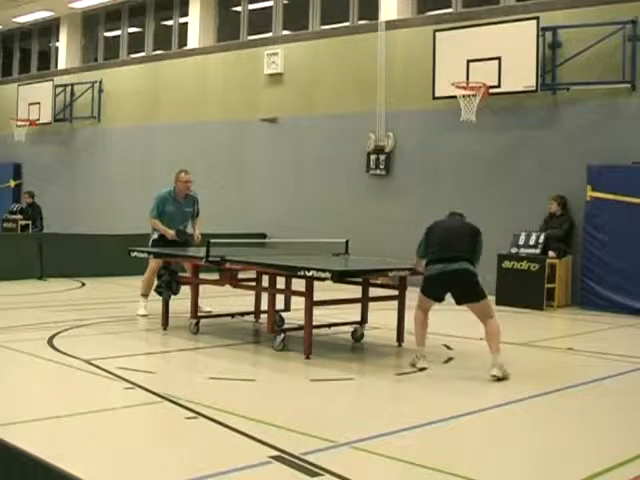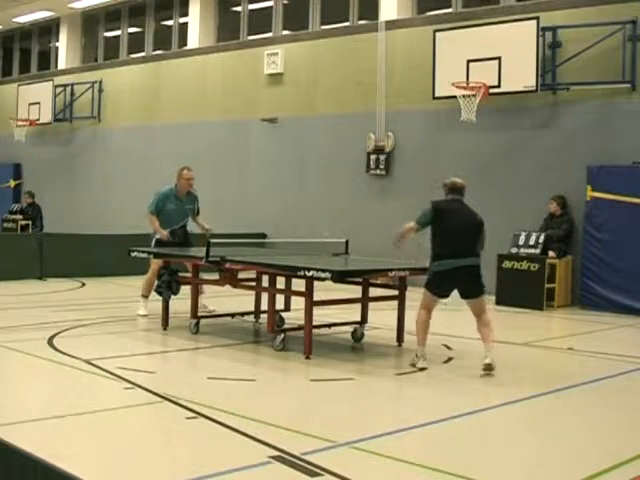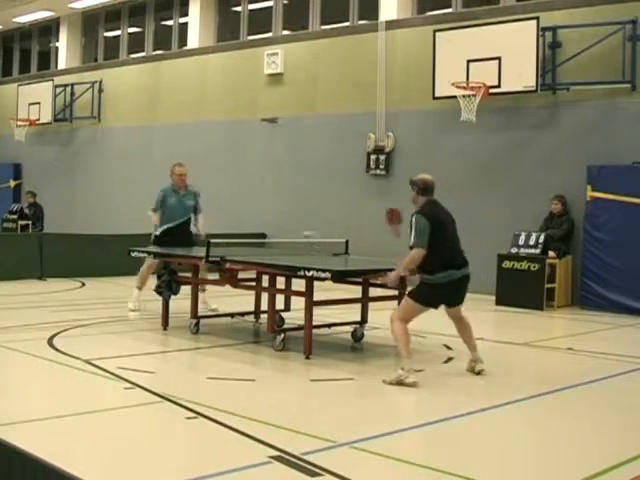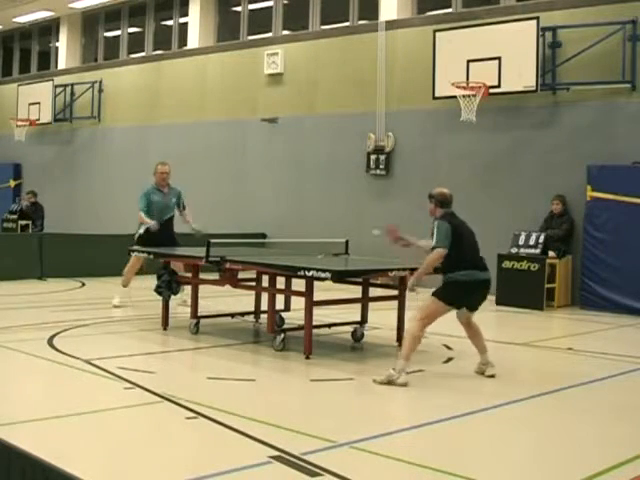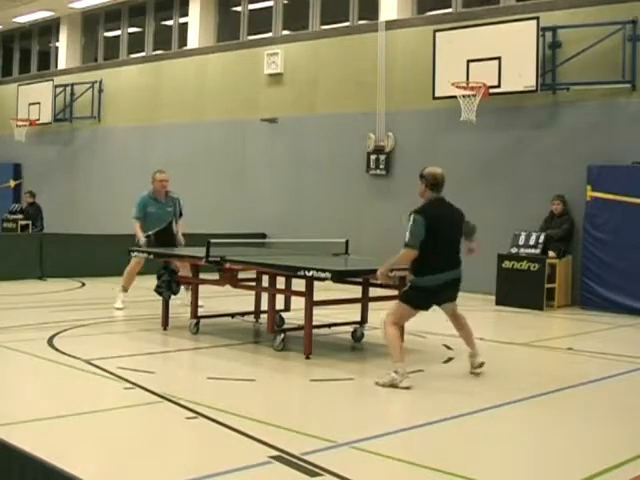
dt=1s
person 1, frame 1
left shoulder: (434, 226)
right shoulder: (474, 229)
left elbow: (419, 259)
left wrist: (423, 269)
left hip: (435, 272)
right hip: (463, 272)
left knee: (422, 309)
right knee: (488, 318)
left ankle: (420, 356)
right ankle: (497, 364)
person 1, frame 2
left shoulder: (437, 207)
right shoulder: (476, 218)
left elbow: (412, 227)
left wrist: (399, 237)
left hip: (442, 267)
right hip: (471, 267)
left knee: (425, 308)
right knee: (481, 314)
left ankle: (420, 356)
right ankle: (489, 355)
person 1, frame 3
left shoulder: (421, 215)
right shoulder: (444, 213)
left elbow: (419, 252)
left wrist: (397, 272)
left hip: (437, 280)
right hip: (461, 275)
left knee: (398, 318)
right knee: (456, 315)
left ankle: (406, 371)
right ankle: (476, 360)
person 1, frame 4
left shoulder: (442, 222)
right shoulder: (460, 224)
left elbow: (439, 252)
right elbow: (436, 246)
left wrist: (416, 276)
right wrist: (410, 241)
left hip: (462, 281)
right hip: (483, 282)
left knee: (419, 320)
right knee: (466, 320)
left ankle: (399, 370)
right ankle: (486, 364)
person 1, frame 5
left shoulder: (420, 214)
right shoulder: (456, 212)
left elbow: (410, 252)
right elbow: (469, 233)
left wrist: (385, 267)
right wrist: (471, 245)
left hip: (425, 283)
right hip: (452, 278)
left knee: (391, 321)
right knee: (454, 314)
left ankle: (399, 373)
right ankle: (475, 356)
person 2, frame 1
left shoulder: (193, 198)
right shoulder: (163, 197)
left elbow: (195, 217)
right elbow: (153, 219)
left wrist: (196, 230)
right wrist: (166, 231)
left hip: (181, 236)
right hip: (161, 236)
left knee: (193, 267)
right knee: (153, 267)
right ankle: (143, 303)
person 2, frame 2
left shoulder: (193, 196)
right shoulder: (164, 194)
left elbow: (195, 215)
right elbow: (151, 214)
left wrist: (203, 225)
right wrist: (160, 231)
left hip: (181, 235)
right hip: (163, 237)
right knee: (155, 269)
left ankle: (200, 301)
right ankle: (143, 304)
person 2, frame 3
left shoulder: (193, 194)
right shoulder: (165, 192)
left elbow: (198, 213)
right elbow: (154, 211)
left wrist: (200, 229)
right wrist: (155, 221)
left hip: (184, 235)
right hip: (164, 234)
left knee: (201, 264)
right knee: (150, 264)
left ankle: (203, 300)
right ankle: (135, 297)
person 2, frame 4
left shoulder: (176, 192)
right shoulder: (148, 192)
left elbow: (183, 211)
right elbow: (140, 213)
left wrist: (191, 224)
right wrist: (148, 222)
left hip: (167, 234)
right hip: (148, 233)
left knee: (178, 264)
right knee: (134, 263)
left ankle: (182, 296)
right ankle: (119, 295)
person 2, frame 5
left shoulder: (174, 199)
right shoulder: (144, 199)
left elbow: (179, 219)
right elbow: (136, 221)
left wrist: (179, 234)
right wrist: (141, 237)
left hip: (168, 238)
right hip: (148, 238)
left knee: (184, 265)
right knee: (135, 264)
left ankle: (190, 296)
right ankle: (121, 297)
